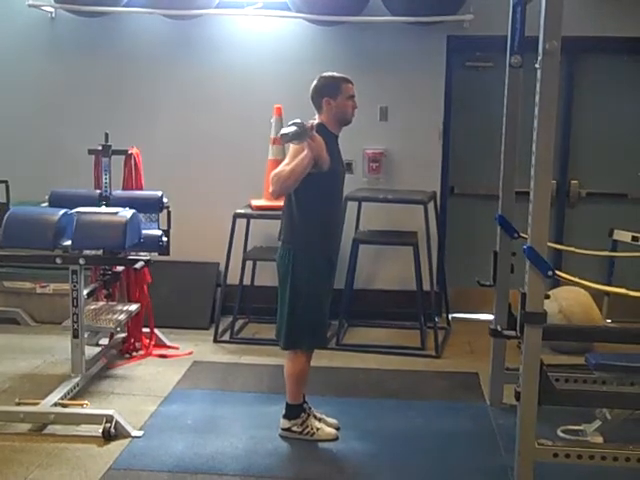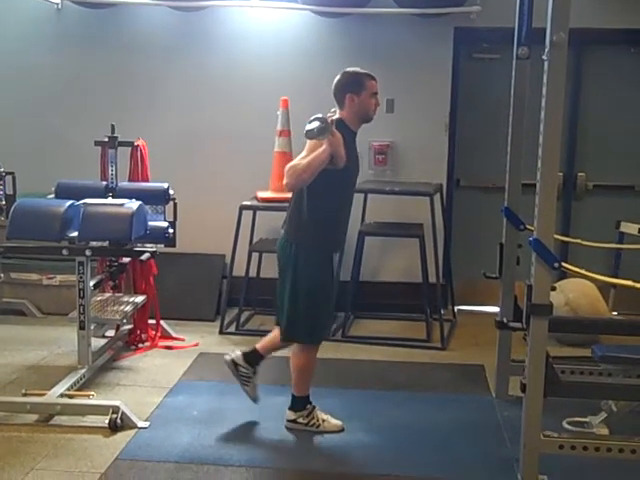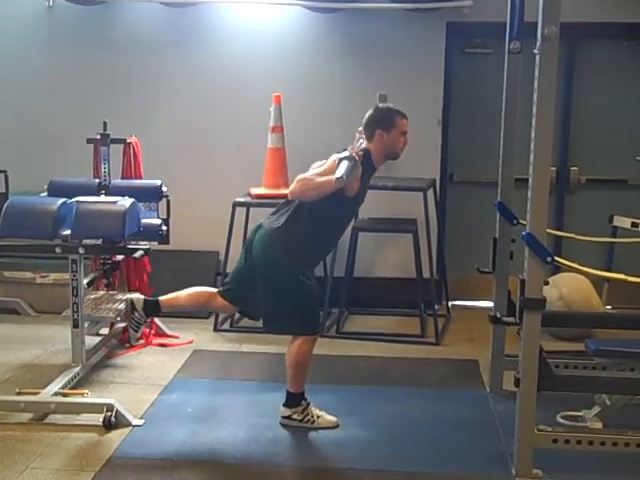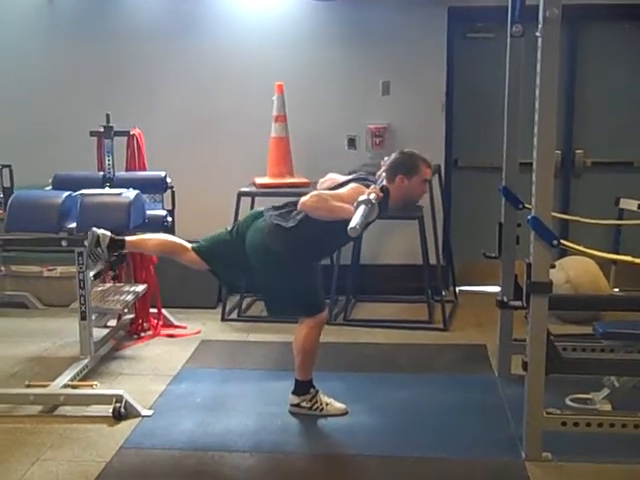
dt=1s
person 1, frame 1
left shoulder: (329, 140)
right shoulder: (313, 140)
right elbow: (277, 186)
right wrist: (310, 154)
left hip: (318, 251)
right hip: (301, 253)
left knee: (309, 337)
right knee: (300, 340)
left ankle: (300, 407)
right ankle: (293, 418)
person 1, frame 2
left shoulder: (346, 136)
right shoulder: (332, 137)
right elbow: (292, 179)
right wrist: (326, 149)
left hip: (315, 245)
right hip: (305, 246)
left knee: (306, 326)
right knee: (308, 332)
left ankle: (248, 360)
right ankle: (299, 411)
person 1, frame 3
left shoulder: (359, 163)
right shoulder: (353, 167)
left elbow: (316, 171)
right elbow: (297, 189)
right wrist: (340, 180)
left hip: (273, 242)
right hip: (283, 252)
left knee: (226, 301)
right knee: (305, 330)
left ankle: (147, 306)
right ankle: (294, 408)
person 1, frame 4
left shoulder: (368, 185)
right shoulder: (365, 195)
left elbow: (326, 182)
right elbow: (310, 202)
right wrist: (353, 212)
left hip: (263, 226)
right hip: (276, 246)
left knee: (190, 254)
right knee: (314, 317)
left ankle: (112, 243)
right ankle: (303, 396)
